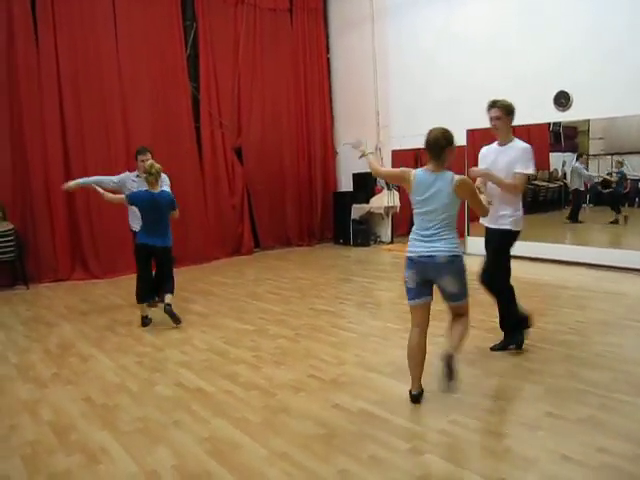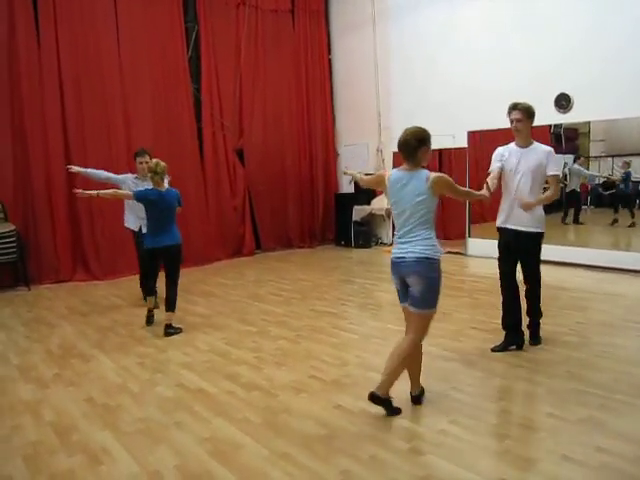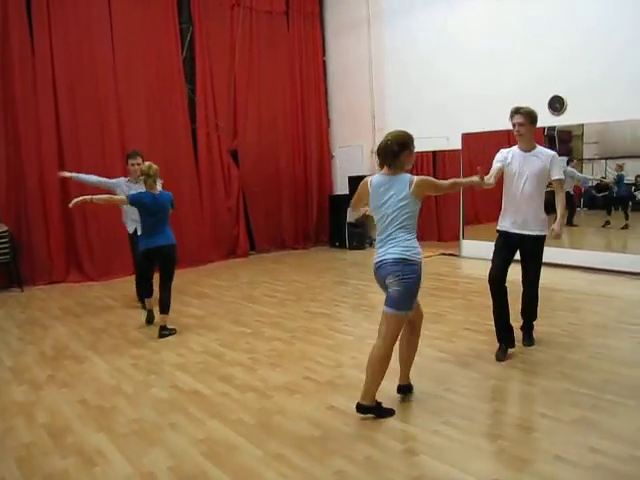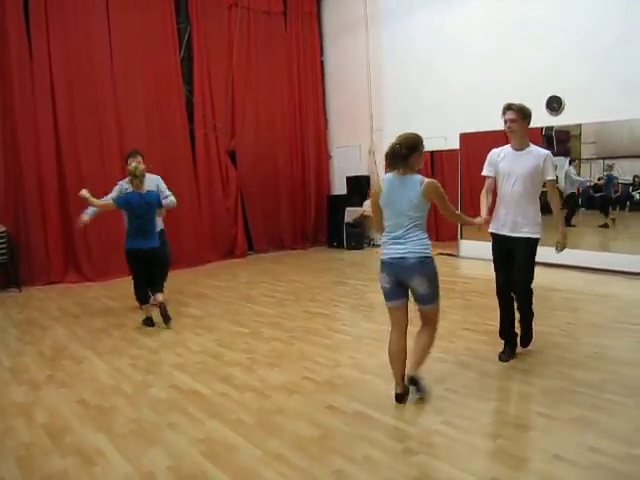
dt=0.3s
person 1, frame 1
left shoulder: (410, 177)
right shoulder: (459, 182)
left elbow: (377, 171)
right elbow: (482, 210)
left wrist: (369, 156)
right wrist: (484, 202)
left hip: (415, 258)
right hip: (447, 258)
left knee: (419, 326)
right knee: (460, 316)
left ankle: (415, 388)
right ankle: (450, 355)
person 1, frame 2
left shoulder: (387, 178)
right shoulder: (435, 179)
left elbow: (363, 181)
right elbow: (463, 194)
left wrist: (352, 173)
right wrist: (481, 194)
left hip: (399, 260)
right hip: (424, 260)
left knee: (412, 328)
right knee: (415, 333)
left ankle: (416, 389)
right ankle: (381, 390)
person 1, frame 3
left shoulder: (368, 184)
right shoulder: (418, 183)
left elbow: (355, 207)
right elbow: (448, 185)
right wrist: (472, 181)
left hip: (381, 264)
right hip: (404, 263)
left knee: (415, 316)
right knee: (386, 335)
left ankle: (404, 381)
right ankle: (367, 400)
person 1, frame 4
left shoulder: (380, 184)
right shoulder: (428, 186)
right elbow: (451, 214)
right wrist: (473, 222)
left hip: (389, 261)
right hip: (418, 261)
left knee: (397, 327)
right knee: (429, 322)
left ankle: (400, 387)
right ankle: (413, 372)
person 2, frame 1
left shoulder: (522, 149)
right shoulder: (486, 151)
left elbow: (517, 188)
right elbow: (479, 183)
left wrist: (488, 176)
right wrist: (477, 187)
left hip: (507, 224)
right hip: (491, 222)
left knee: (489, 276)
right knee: (498, 278)
left ankle: (518, 321)
right ankle: (513, 334)
person 2, frame 2
left shoulder: (546, 153)
right shoulder: (501, 152)
left elbow: (555, 190)
right elbow: (493, 177)
left wrist: (535, 202)
right wrist: (489, 185)
left hip: (532, 227)
right hip: (506, 225)
left knee: (531, 280)
right knee: (507, 281)
left ankle: (534, 326)
right ankle: (513, 335)
person 2, frame 3
left shoulder: (549, 157)
right shoulder: (504, 154)
left elbow: (559, 192)
right elbow: (493, 177)
left wrist: (558, 221)
right wrist: (486, 181)
left hip: (535, 230)
right hip: (507, 228)
left knee: (530, 283)
right knee: (496, 279)
left ankle: (527, 328)
right ankle: (505, 338)
person 2, frame 4
left shoulder: (542, 156)
right shoulder: (495, 155)
left elbow: (553, 195)
right elbow: (487, 190)
left wrist: (561, 230)
right wrist: (484, 212)
left hip: (527, 232)
right hip: (500, 231)
left knee: (521, 286)
right knee: (503, 288)
left ankle: (526, 324)
right ankle: (509, 341)
person 3, frame 1
left shoulder: (140, 196)
right shoulder: (168, 196)
left elbow: (112, 198)
right elbow: (175, 216)
left wrist: (99, 190)
left hip: (142, 243)
right hip: (163, 244)
left knee: (143, 278)
right knee: (167, 276)
left ankle: (144, 317)
right ankle: (168, 305)
person 3, frame 2
left shoulder: (146, 195)
right shoulder: (174, 194)
left elbow: (117, 193)
left wrist: (91, 193)
left hip: (152, 245)
right hip: (173, 244)
left knee: (150, 277)
right knee: (171, 283)
left ankle: (150, 312)
right ankle: (169, 325)
person 3, frame 3
left shoulder: (139, 198)
right shoulder: (168, 196)
left elbow: (110, 199)
left wrist: (86, 198)
left hip: (147, 247)
right hip: (168, 246)
left knee: (145, 278)
right knee: (165, 285)
left ankle: (150, 312)
right ankle: (163, 327)
person 3, frame 4
left shoulder: (127, 198)
right shoulder: (154, 195)
left elbow: (99, 204)
right elbow: (162, 213)
left wrist: (87, 195)
left hip: (133, 248)
right hip: (153, 247)
left knee: (140, 282)
right knee: (156, 280)
left ankle: (148, 317)
right ankle: (161, 303)
person 4, frame 1
left shoulder: (162, 178)
right shoulder: (127, 179)
right elbow: (103, 181)
right wrist: (78, 182)
right hip: (138, 228)
left ankle: (157, 292)
person 4, frame 2
right shoulder: (127, 180)
right elbow: (104, 176)
right wrist: (82, 170)
right hip: (138, 228)
right knee: (144, 263)
right ankle: (150, 294)
person 4, frame 3
right shoulder: (121, 183)
right elbow: (98, 181)
right wrist: (73, 176)
right hip: (134, 230)
right knee: (139, 265)
left ankle: (144, 294)
right ankle: (143, 297)
person 4, frame 4
left shoulder: (155, 180)
right shoulder: (122, 186)
left elbow: (172, 200)
right elbow: (106, 201)
right wrist: (88, 213)
left hip: (156, 230)
left knee: (164, 263)
